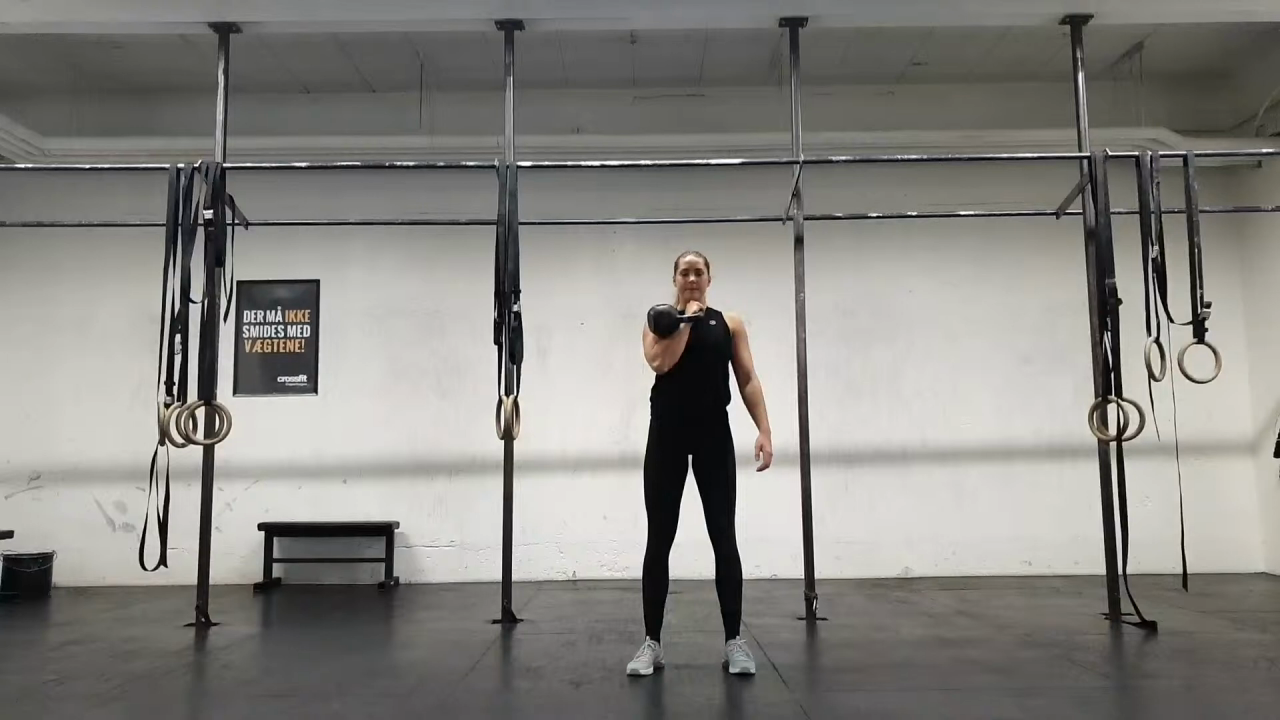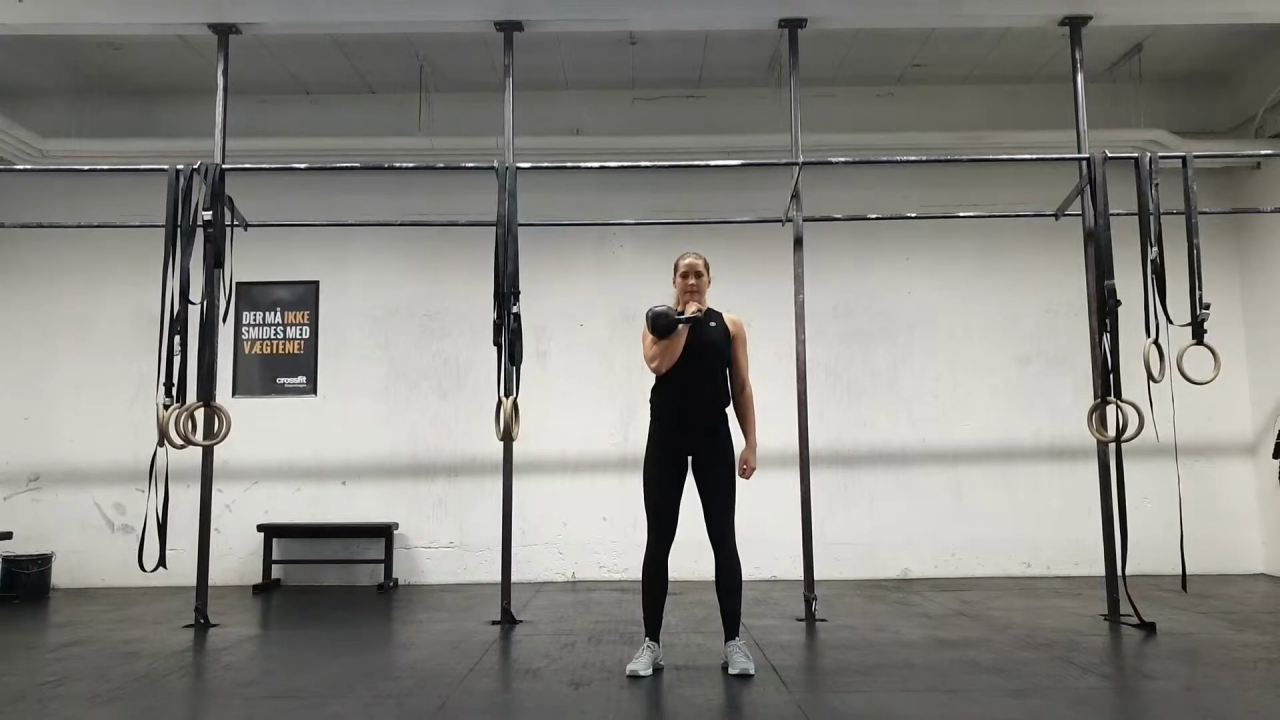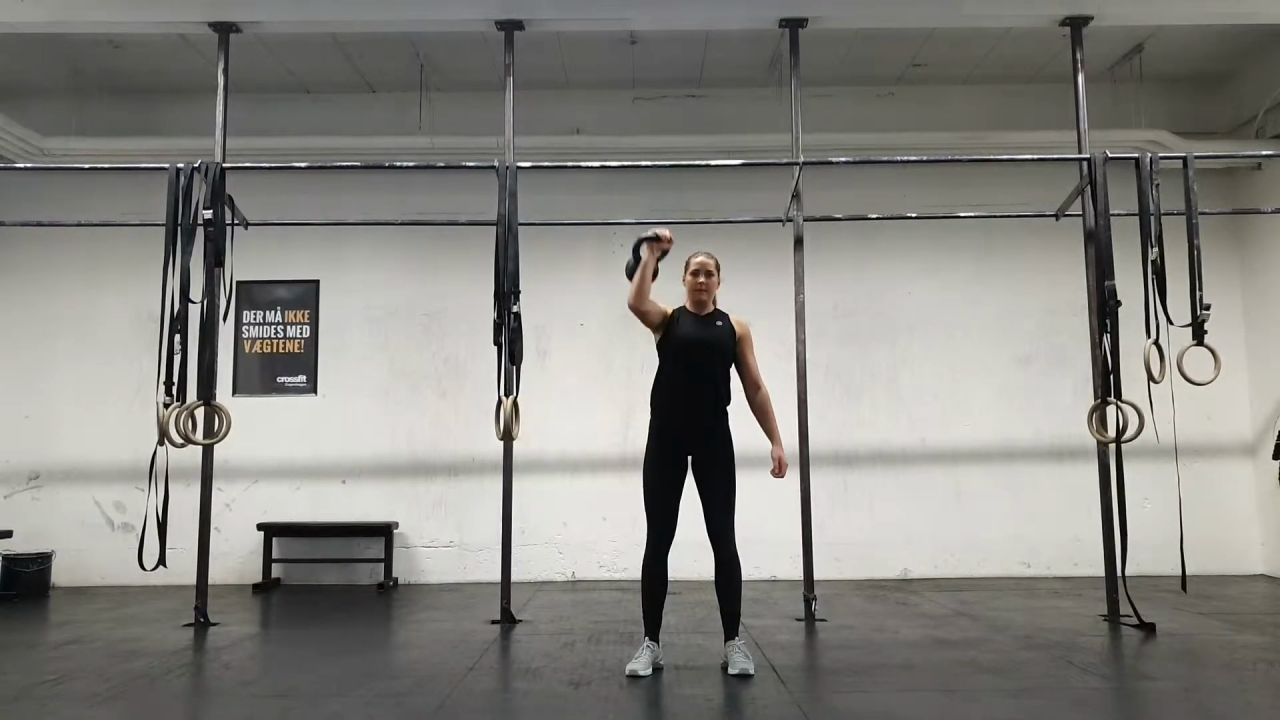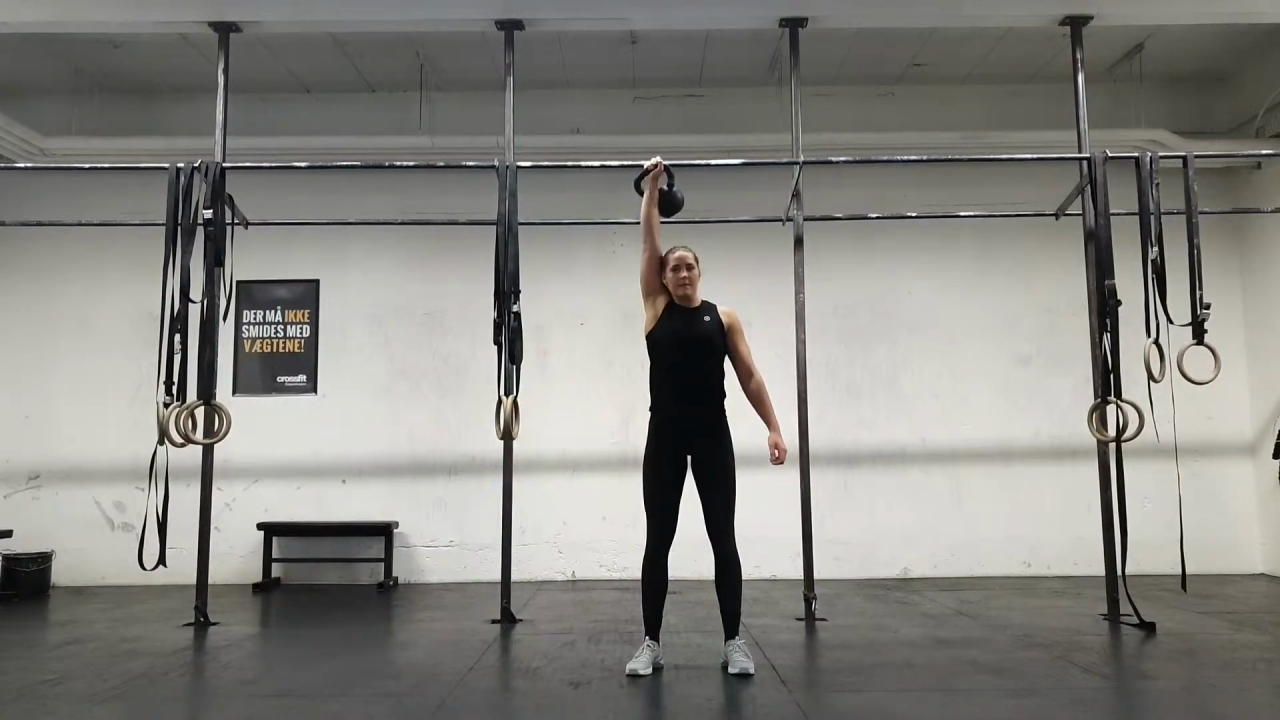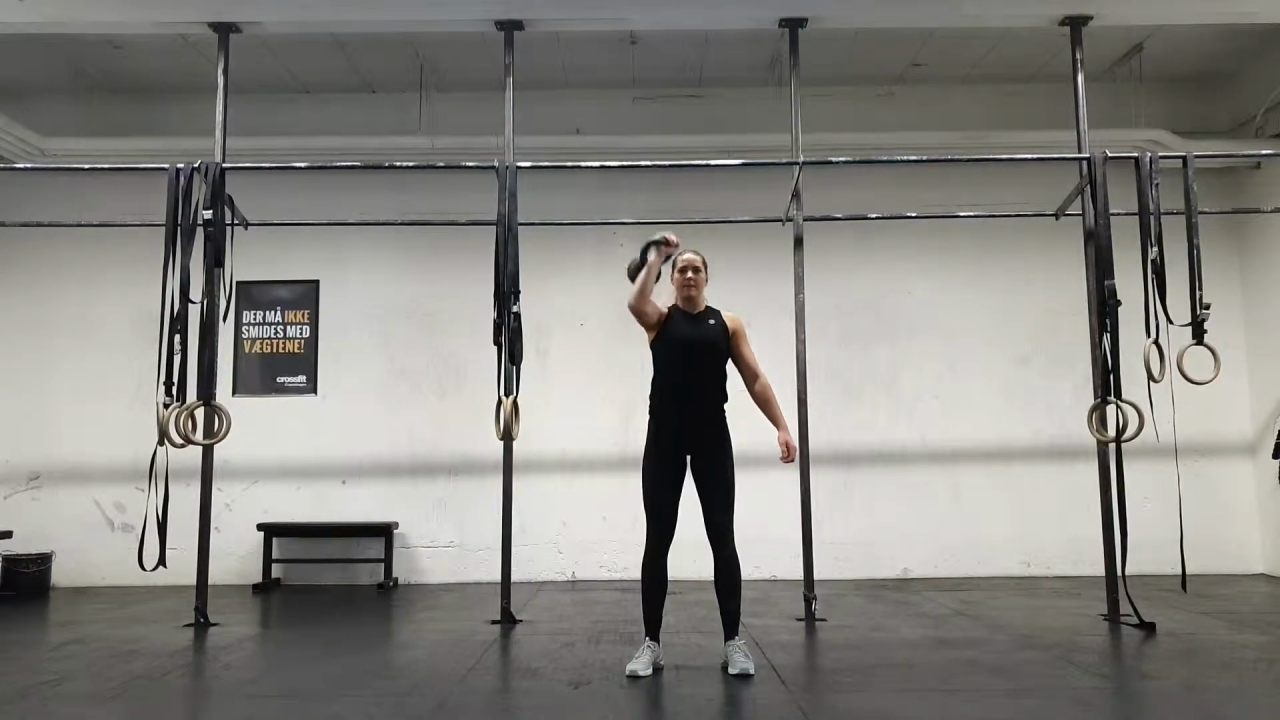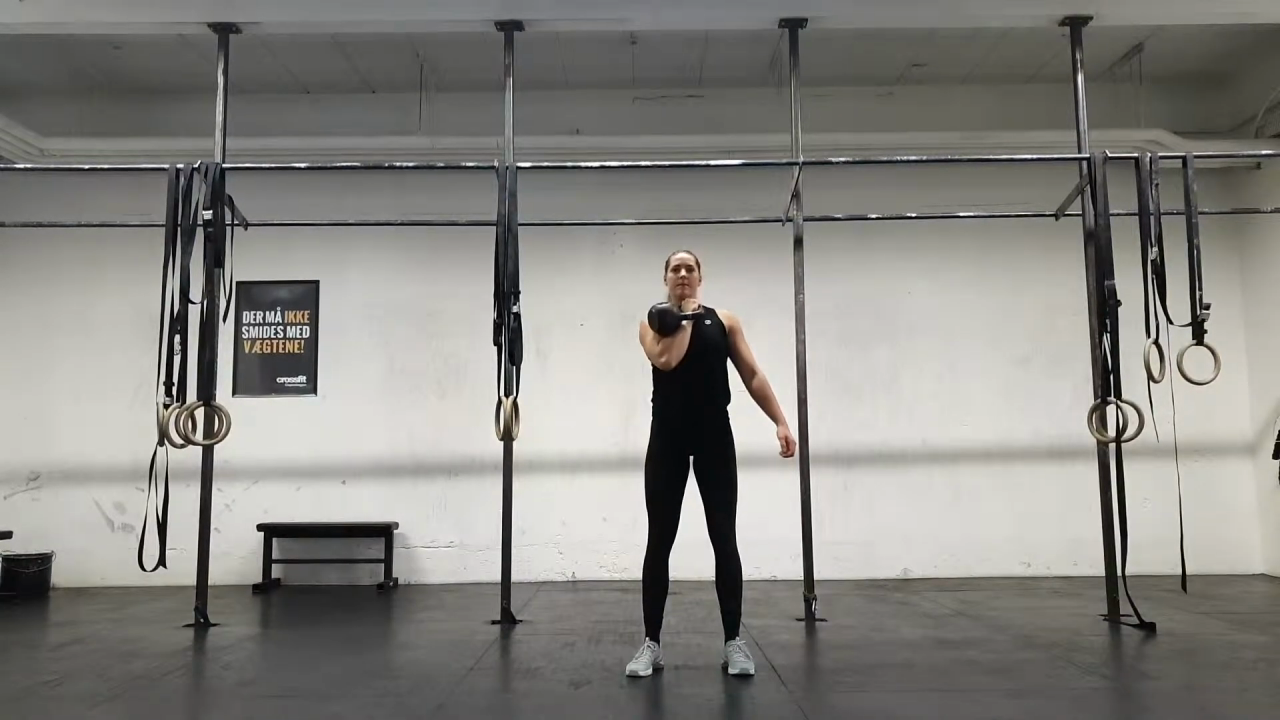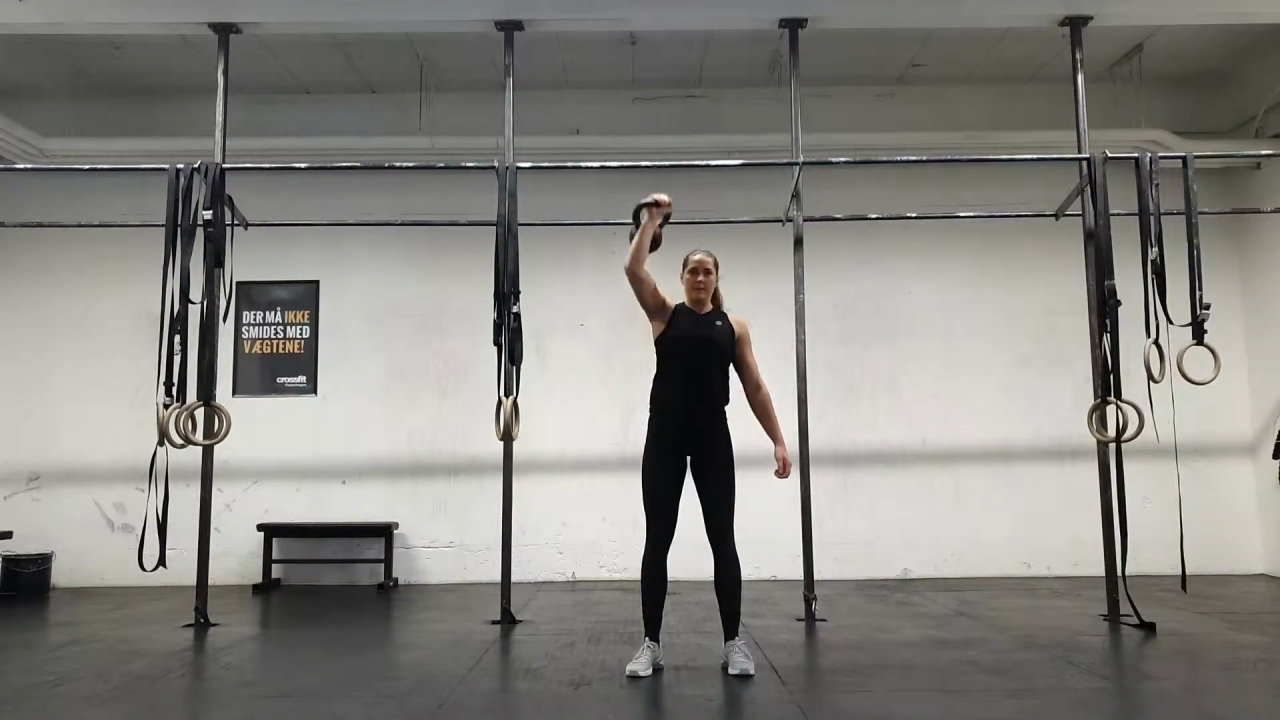
dt=0.7s
person 1, frame 1
left shoulder: (729, 322)
left elbow: (748, 379)
right elbow: (660, 363)
left wrist: (764, 430)
right wrist: (685, 319)
left hip: (713, 435)
right hip: (667, 434)
left knee: (723, 538)
right knee: (659, 540)
left ankle: (733, 641)
right ankle: (652, 642)
person 1, frame 2
left shoulder: (730, 324)
left elbow: (742, 387)
right elbow: (659, 364)
left wrist: (750, 442)
right wrist: (685, 321)
left hip: (714, 437)
right hip: (666, 436)
left knee: (724, 539)
right knee: (658, 540)
left ankle: (733, 642)
right ankle: (651, 643)
person 1, frame 3
left shoulder: (736, 327)
right shoulder: (667, 319)
left elbow: (755, 388)
right elbow: (635, 301)
left wrist: (775, 441)
right wrist: (652, 253)
left hip: (713, 437)
right hip: (666, 435)
left knee: (723, 539)
right knee: (658, 541)
left ankle: (733, 642)
right ankle: (650, 643)
person 1, frame 4
left shoulder: (724, 318)
right shoulder: (656, 306)
left elbow: (750, 376)
right elbow: (649, 241)
left wrist: (773, 428)
right wrist: (652, 187)
left hip: (712, 435)
right hip: (665, 435)
left knee: (723, 539)
right knee: (658, 541)
left ankle: (733, 641)
right ankle: (651, 643)
person 1, frame 5
left shoulder: (727, 323)
right shoulder: (661, 315)
left elbow: (754, 378)
right elbow: (636, 304)
left wrist: (781, 426)
right wrist: (657, 258)
left hip: (711, 437)
right hip: (664, 437)
left knee: (722, 539)
right knee: (657, 541)
left ankle: (733, 643)
right ankle: (651, 644)
person 1, frame 6
left shoulder: (724, 320)
right shoulder: (652, 323)
left elbow: (752, 374)
right elbow: (667, 360)
left wrist: (780, 421)
right wrist: (684, 318)
left hip: (714, 434)
right hip: (668, 435)
left knee: (724, 539)
right knee: (659, 540)
left ankle: (733, 642)
right ankle: (651, 643)
person 1, frame 7
left shoulder: (734, 326)
right shoulder: (664, 315)
left elbow: (755, 386)
right elbow: (633, 269)
left wrist: (778, 440)
right wrist: (651, 220)
left hip: (713, 437)
right hip: (665, 436)
left knee: (723, 540)
right knee: (657, 540)
left ankle: (733, 642)
right ankle: (651, 644)
